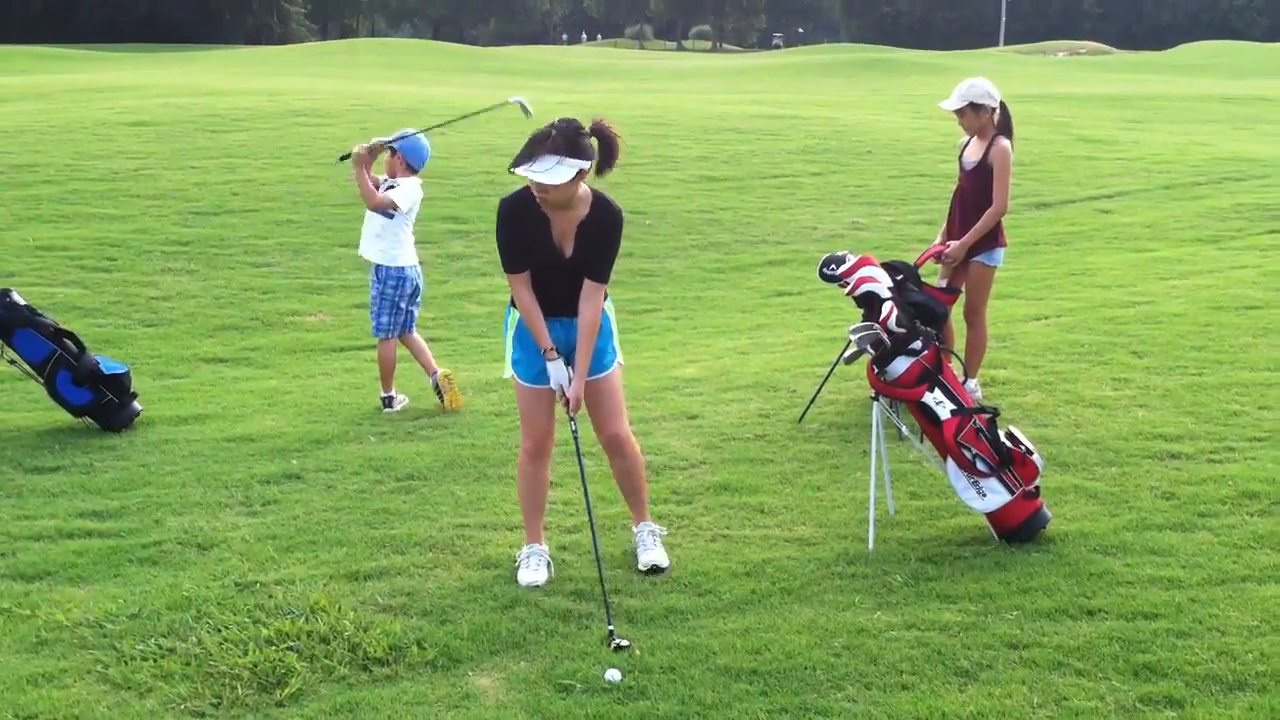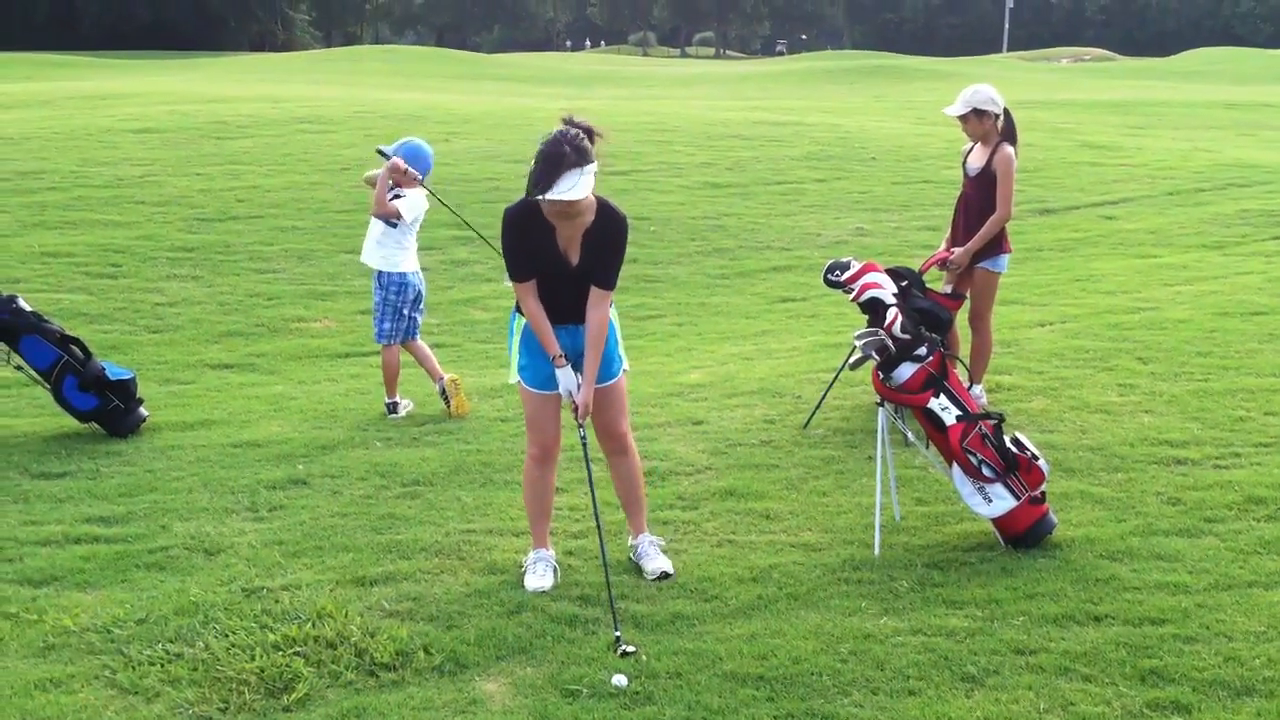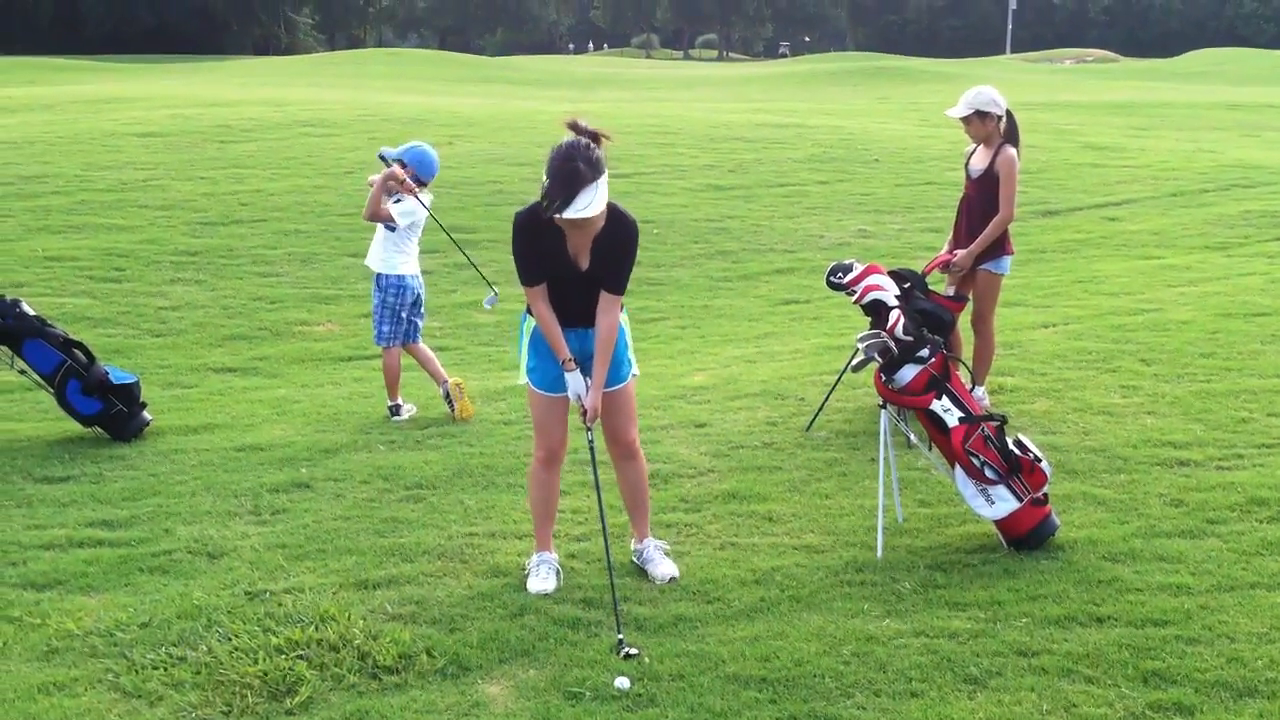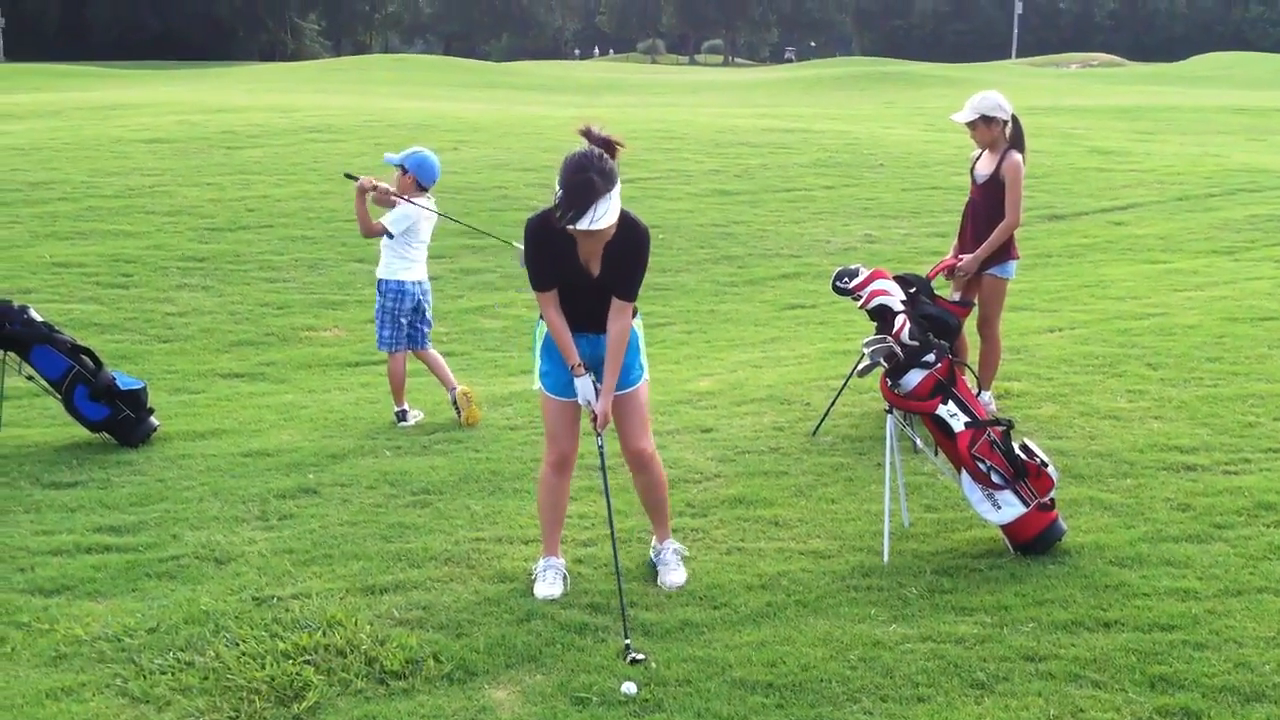
dt=0.2s
person 1, frame 1
left shoulder: (606, 216)
right shoulder: (514, 209)
left elbow: (590, 295)
right elbow: (521, 287)
left wrist: (580, 374)
right wrist: (550, 356)
left hip: (589, 325)
right hip: (534, 328)
left knee: (617, 435)
right knee: (535, 441)
left ankle: (645, 527)
right ankle: (534, 547)
person 1, frame 2
left shoulder: (611, 222)
right shoulder: (518, 219)
left elbow: (598, 303)
right elbow: (527, 296)
left wrist: (588, 381)
right wrist: (559, 362)
left hip: (594, 330)
right hip: (540, 335)
left knee: (618, 438)
right knee: (542, 447)
left ankle: (642, 539)
right ankle: (540, 553)
person 1, frame 3
left shoulder: (622, 228)
right shoulder: (529, 224)
left elbow: (608, 308)
right elbow: (539, 300)
left wrist: (597, 385)
right wrist: (569, 365)
left hip: (604, 334)
right hip: (550, 337)
left knee: (626, 443)
right knee: (548, 449)
left ankle: (645, 543)
right ankle: (543, 555)
person 1, frame 4
left shoulder: (634, 235)
right shoulder: (541, 230)
left elbow: (620, 315)
right elbow: (550, 306)
left wrist: (609, 391)
right wrist: (579, 371)
left hip: (618, 341)
right hip: (563, 342)
left knee: (640, 451)
right knee: (559, 455)
left ankle: (664, 543)
right ankle: (550, 560)
person 2, frame 1
left shoulder: (999, 148)
right shoulder: (966, 144)
left elbow: (999, 206)
left wrist: (965, 242)
right wrist: (944, 234)
left hip: (983, 243)
right hip: (957, 239)
left knee: (973, 313)
left ankle: (970, 383)
person 2, frame 2
left shoulder: (1003, 154)
right shoulder: (969, 150)
left elbow: (1003, 213)
left wrist: (970, 249)
right wrist: (949, 240)
left hip: (988, 249)
right hip: (961, 246)
left knee: (978, 319)
left ankle: (976, 389)
person 2, frame 3
left shoulder: (1006, 156)
right shoulder: (972, 152)
left elbow: (1006, 215)
left wrist: (973, 251)
right wrist: (951, 243)
left hip: (990, 251)
right hip: (964, 248)
left knee: (981, 321)
left ankle: (978, 390)
person 2, frame 4
left shoulder: (1011, 161)
right shoulder: (978, 157)
left elbow: (1012, 220)
left wrist: (979, 257)
right wrist: (956, 248)
left hip: (996, 257)
right hip: (969, 253)
left knee: (987, 326)
left ankle: (985, 395)
person 3, frame 1
left shoulder: (409, 188)
right shoulder: (390, 182)
left elbow: (374, 202)
right elbow: (370, 181)
left wrist: (360, 165)
right wrist: (364, 159)
left hip: (391, 271)
right hip: (406, 269)
left knee: (386, 335)
right knee: (405, 331)
left ankle: (389, 397)
right ankle: (438, 376)
person 3, frame 2
left shoulder: (415, 200)
right shoulder: (397, 188)
left elbow: (379, 210)
right elbow: (372, 179)
left wrist: (387, 173)
right wrist: (387, 172)
left hip: (393, 277)
right hip: (408, 276)
left knee: (389, 342)
right knee: (409, 339)
left ankle: (393, 402)
right ankle: (443, 381)
person 3, frame 3
left shoulder: (413, 205)
right shoulder: (404, 192)
left elbow: (371, 214)
right elbow: (373, 182)
left wrist: (386, 179)
right wrist: (386, 179)
left hip: (392, 279)
right hip: (409, 279)
left knee: (390, 344)
right knee: (412, 341)
left ankle: (396, 405)
right ankle: (447, 384)
person 3, frame 4
left shoulder: (408, 211)
right shoulder: (426, 204)
left elbow: (368, 230)
right elbow: (387, 201)
left wrist: (361, 196)
right wrist: (376, 190)
left hip: (395, 285)
right hip: (419, 284)
left knee: (396, 350)
right knee: (422, 346)
left ankle: (402, 411)
right ankle: (456, 390)
